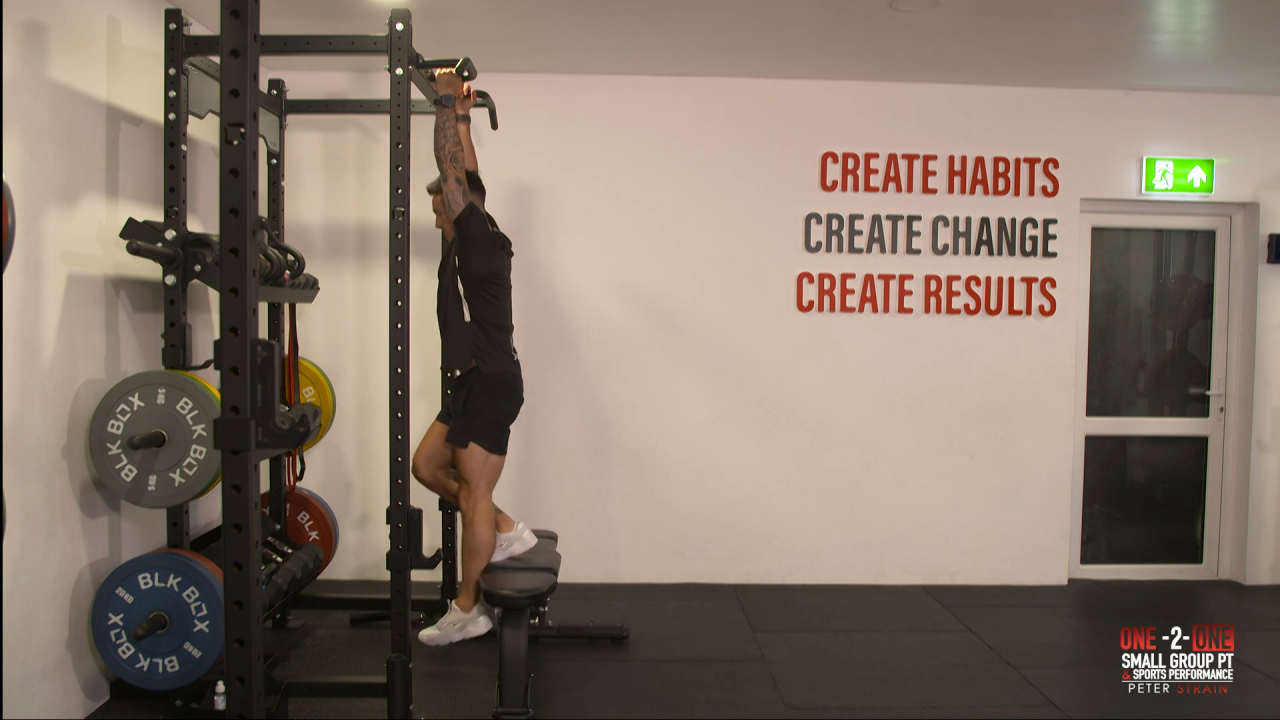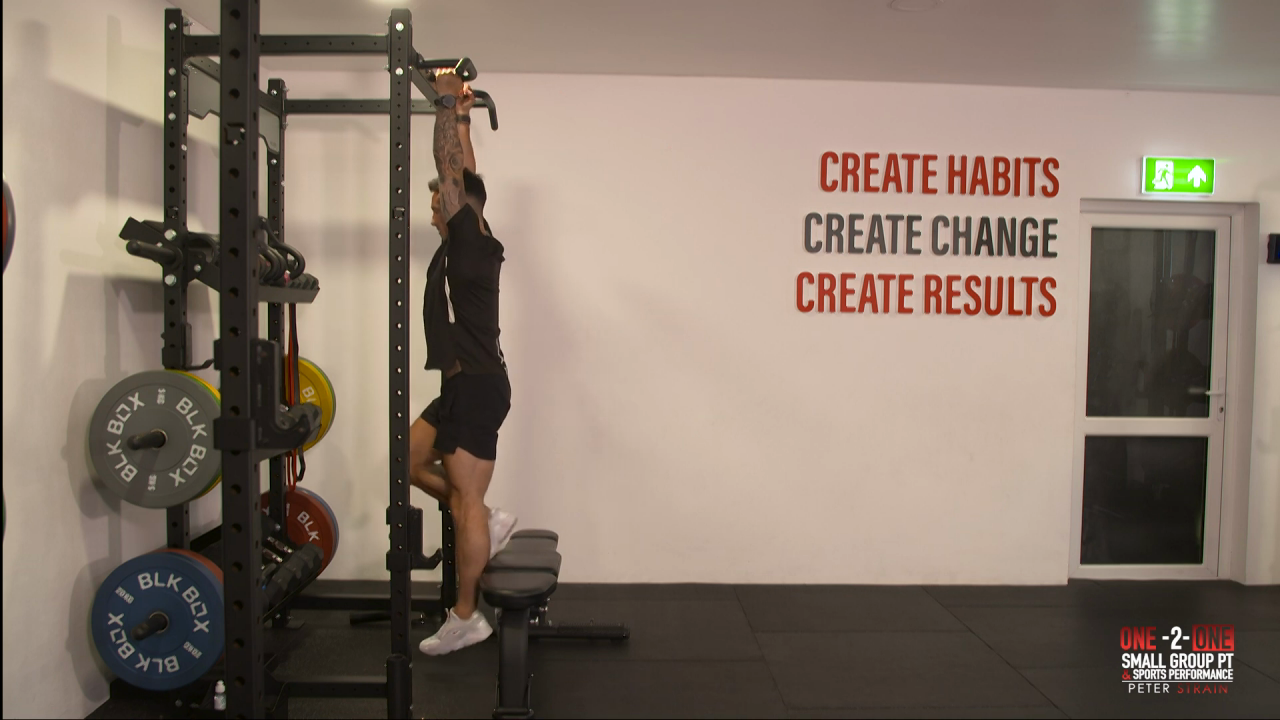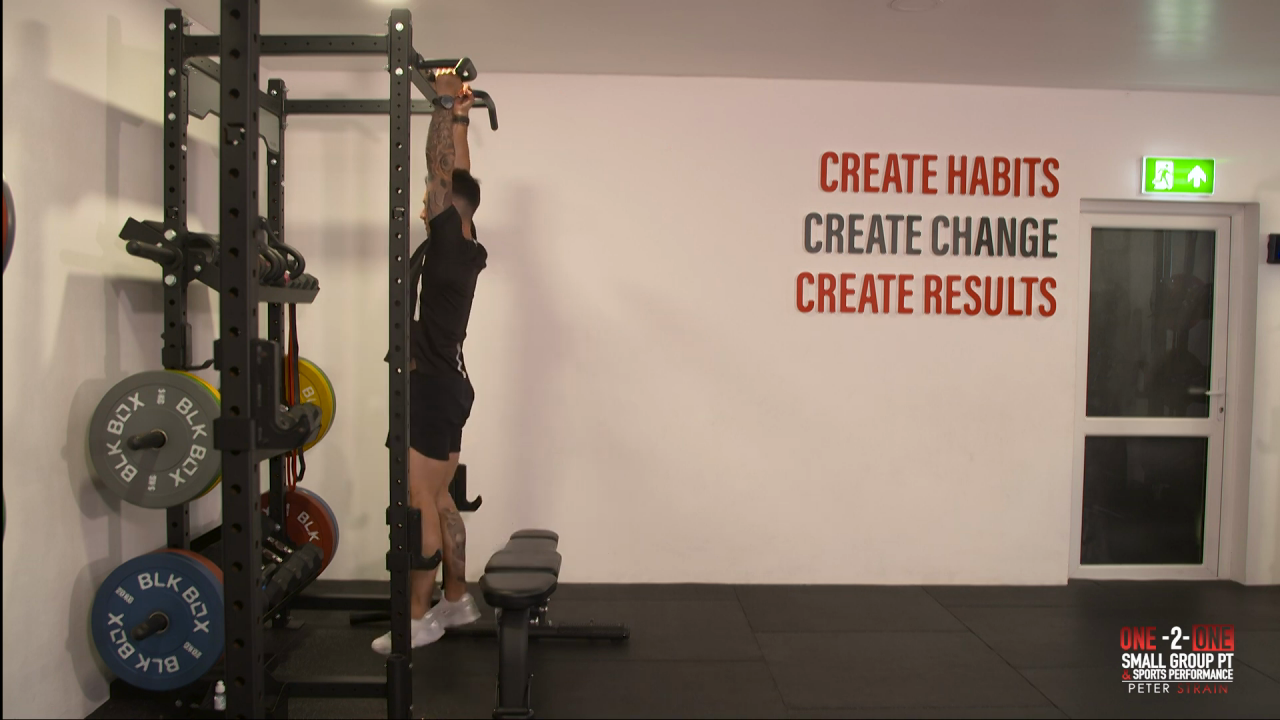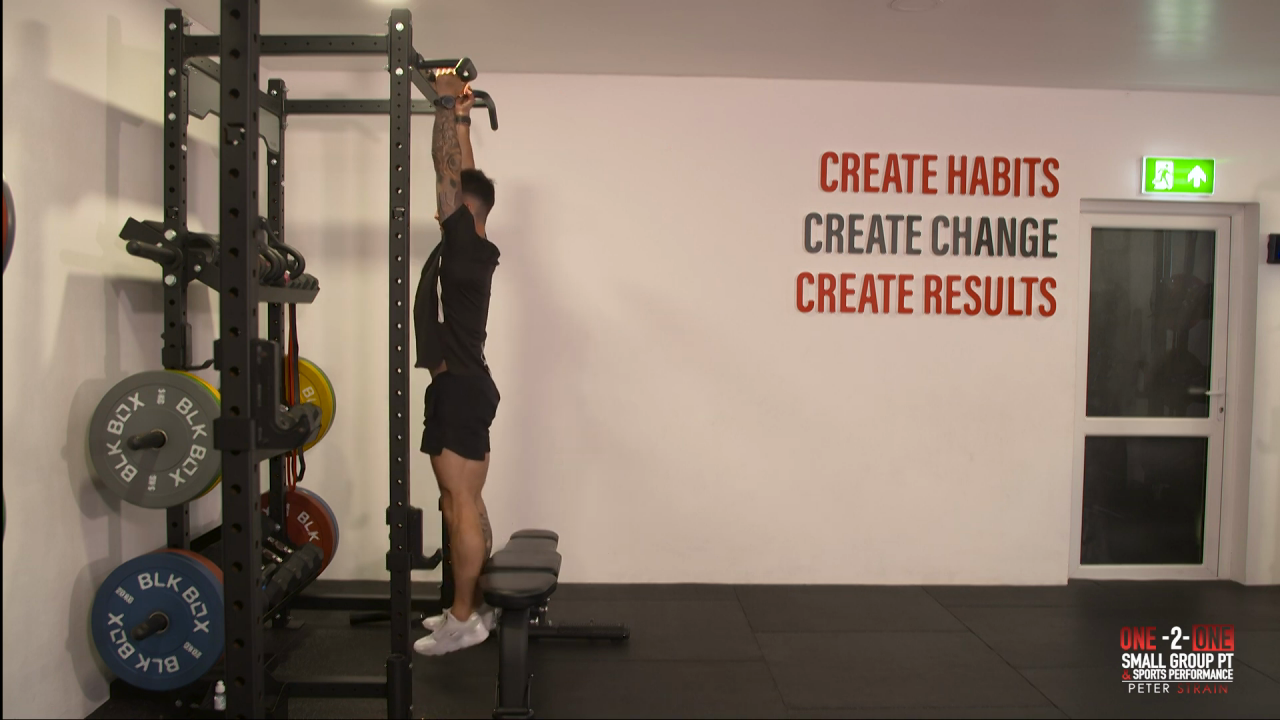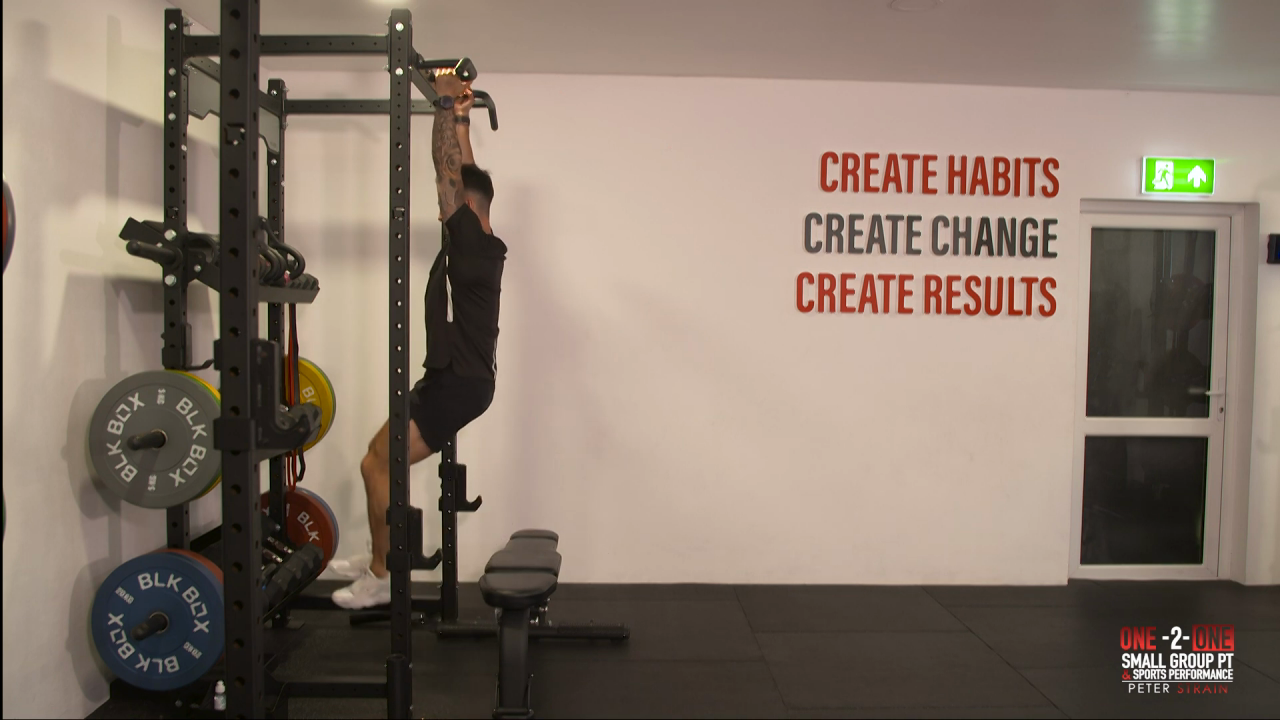
dt=1s
person 1, frame 1
left shoulder: (478, 239)
right shoulder: (475, 242)
left elbow: (452, 172)
right elbow: (464, 173)
left wrist: (448, 105)
right wrist: (460, 115)
left hip: (489, 384)
right hip: (477, 382)
left knee: (473, 494)
right knee: (426, 466)
left ankle: (466, 610)
right ankle: (506, 531)
person 1, frame 2
left shoulder: (467, 240)
right shoulder: (469, 242)
left elbow: (451, 170)
right elbow: (462, 173)
left wrist: (448, 105)
right wrist: (459, 116)
left hip: (475, 386)
right hip: (464, 385)
left knee: (465, 499)
right knee: (408, 460)
left ankle: (466, 617)
right ankle: (486, 522)
person 1, frame 3
left shoulder: (447, 241)
right shoulder: (462, 245)
left elbow: (441, 170)
right elbow: (456, 174)
left wrist: (445, 105)
right wrist: (459, 117)
left hip: (432, 386)
right hip: (444, 384)
left knee: (419, 505)
right knee: (438, 501)
left ankle: (419, 617)
right ankle: (456, 598)
person 1, frame 4
left shoulder: (463, 244)
right shoulder: (472, 247)
left elbow: (447, 170)
right elbow: (461, 173)
left wrist: (447, 106)
right wrist: (460, 116)
left hip: (458, 388)
right hip: (466, 385)
left knee: (459, 507)
right knee: (465, 504)
left ankle: (463, 619)
right ankle: (474, 605)
person 1, frame 5
left shoulder: (469, 241)
right shoulder: (478, 243)
left elbow: (447, 171)
right elbow: (460, 172)
left wrist: (446, 107)
right wrist: (459, 116)
left hip: (457, 383)
right hip: (458, 378)
left knee: (379, 464)
right knee: (383, 459)
left ankle: (384, 575)
right ankle: (379, 559)
